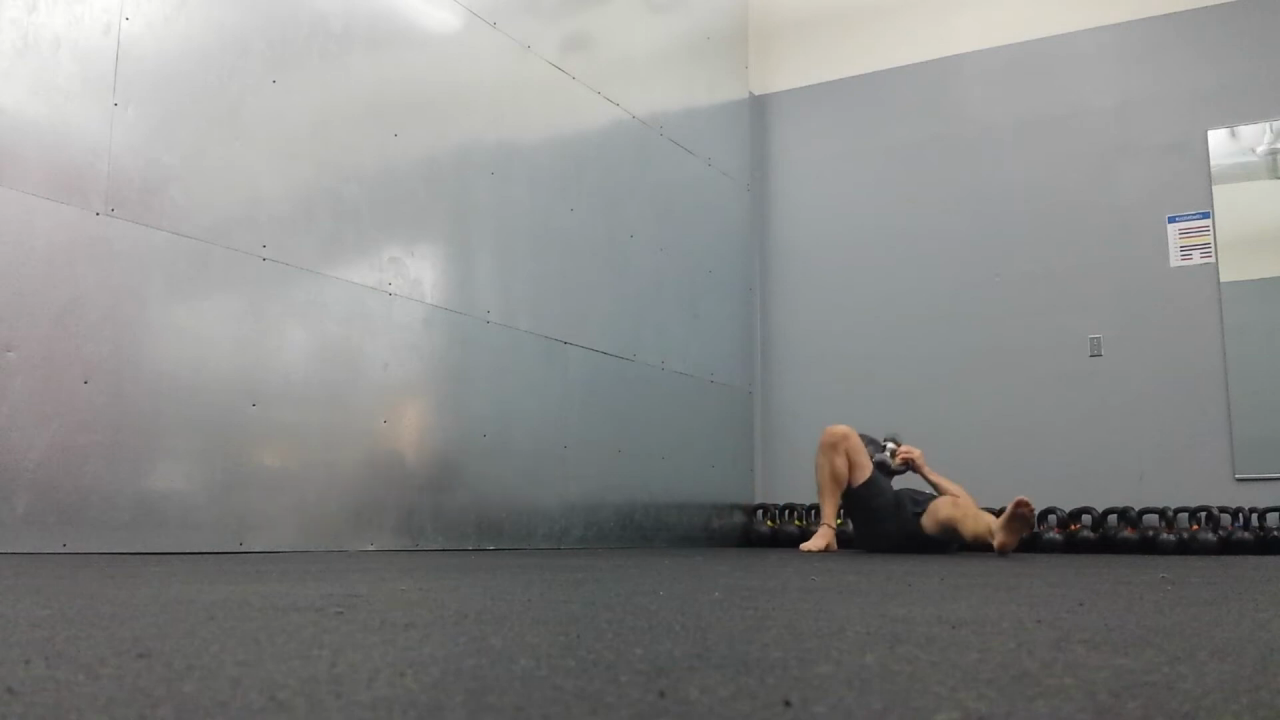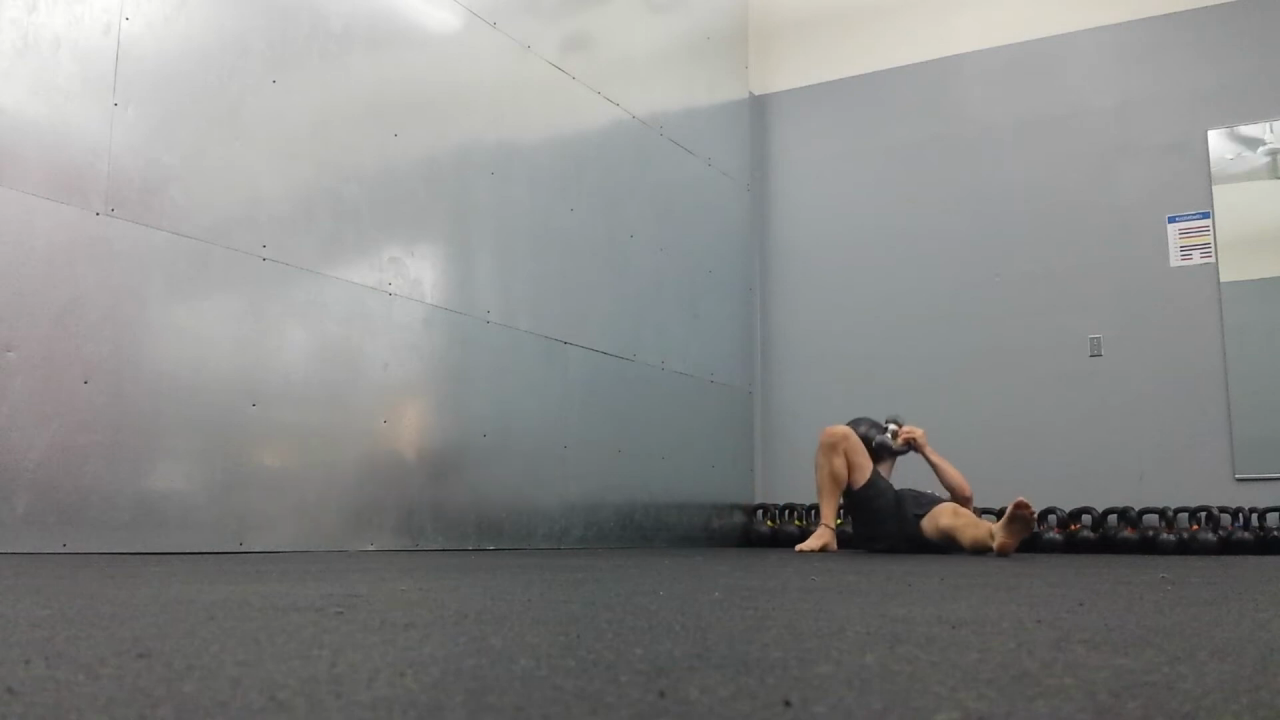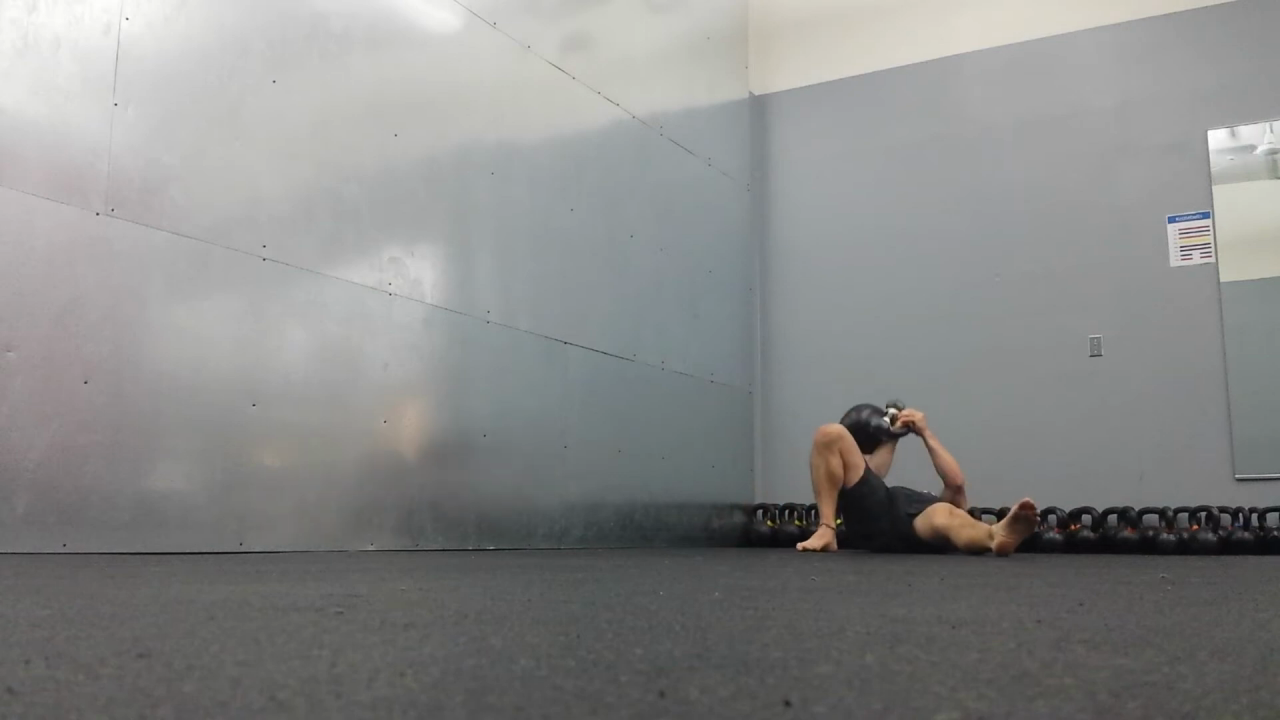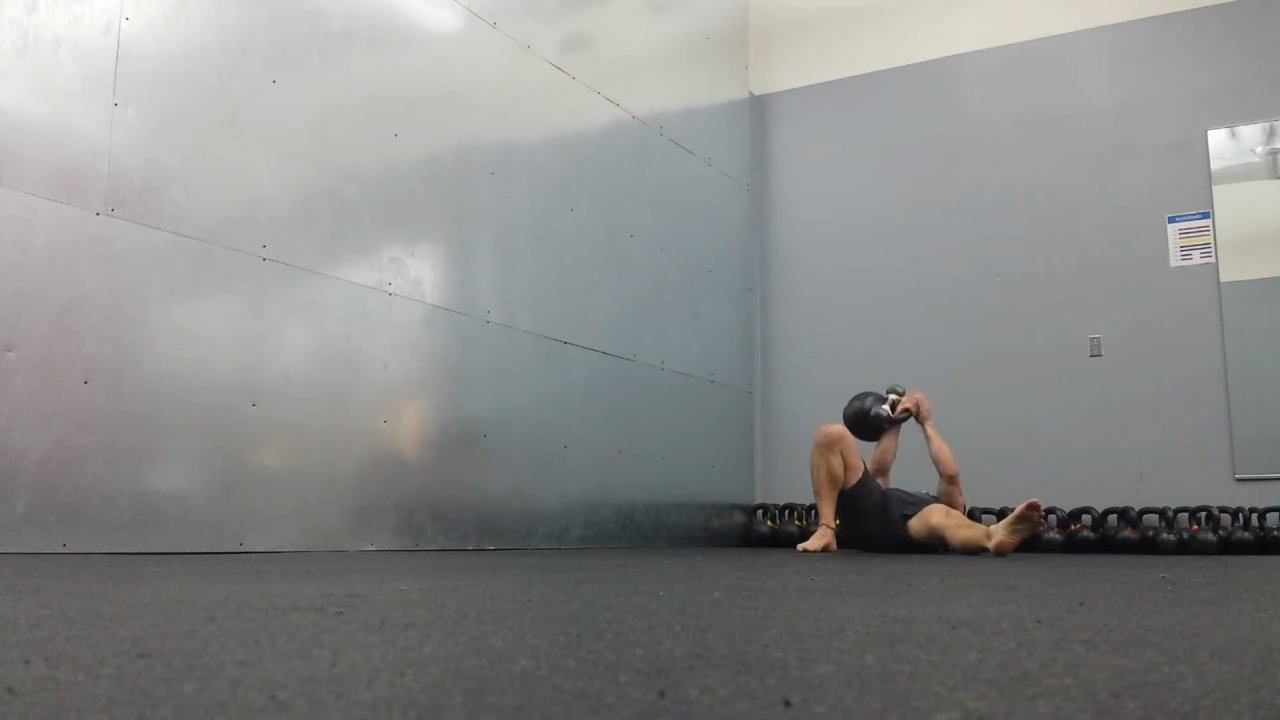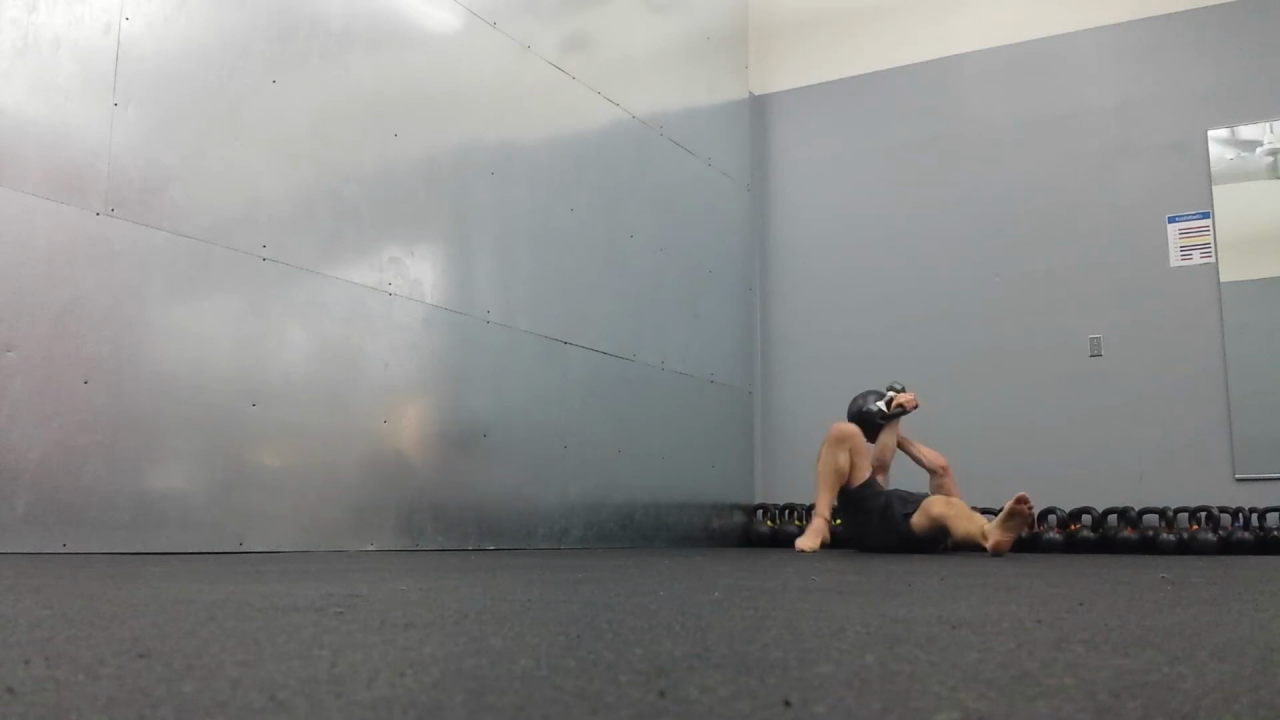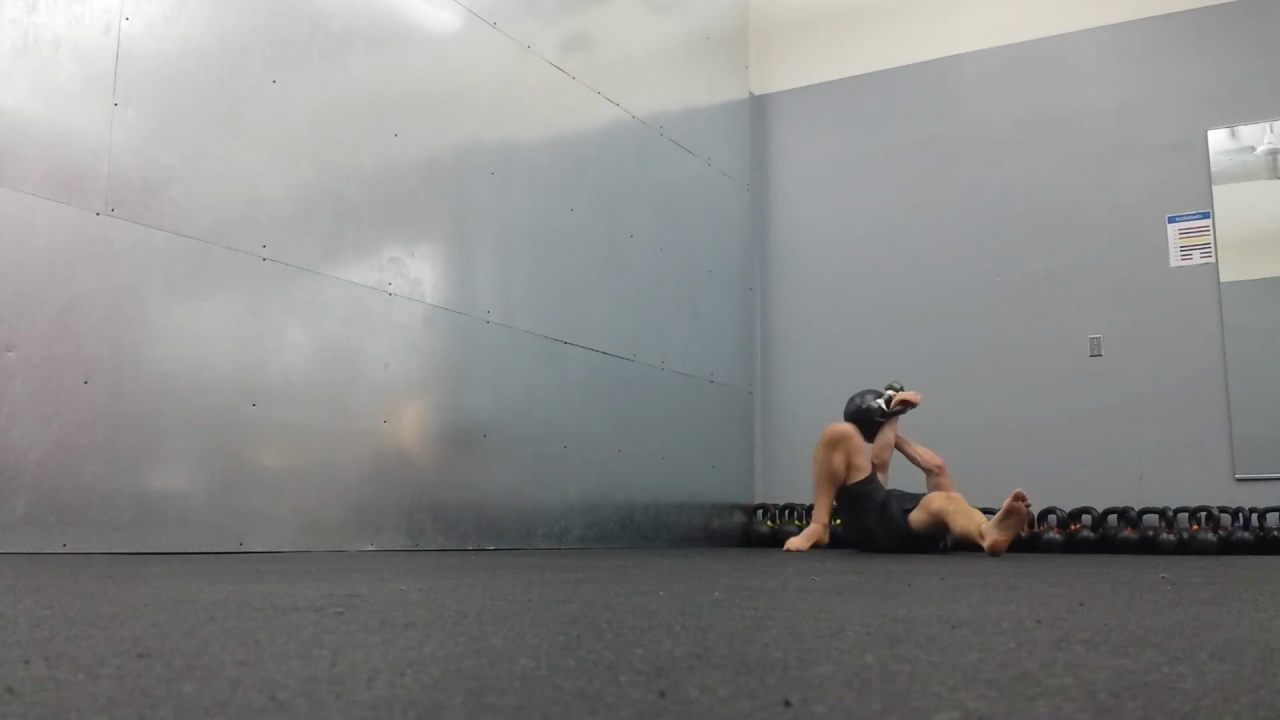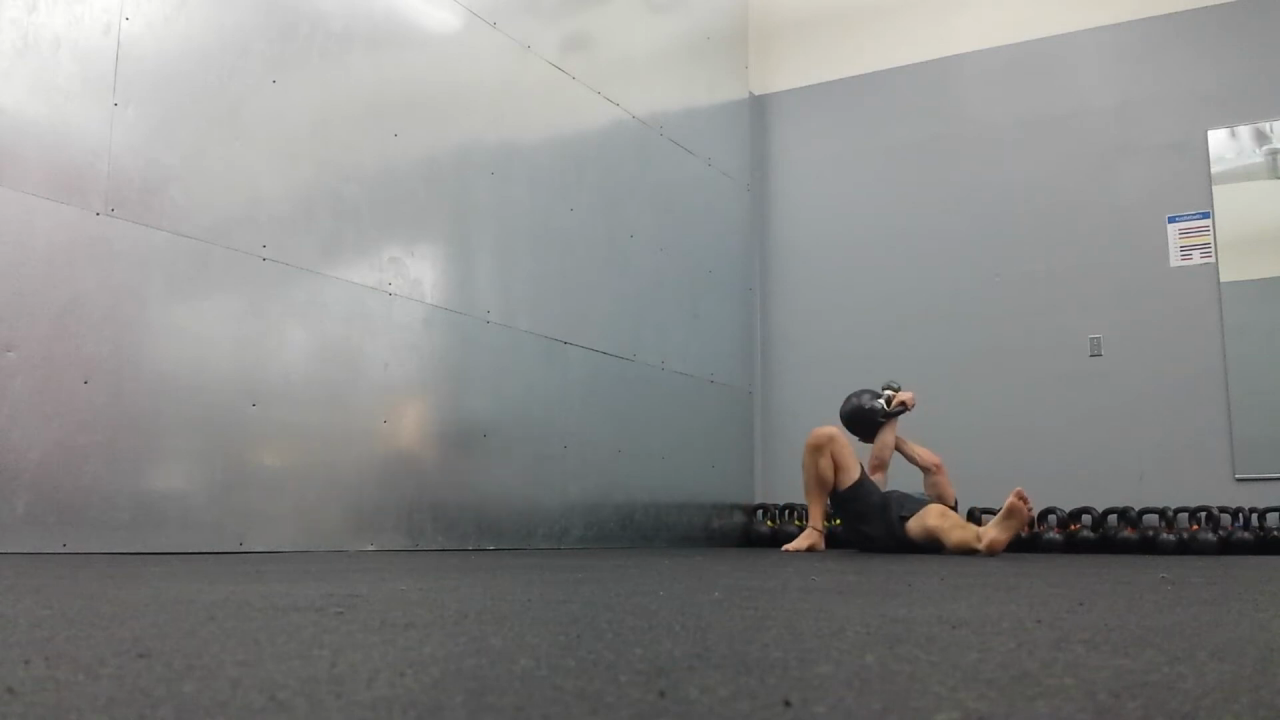
dt=0.2s
person 1, frame 1
left shoulder: (942, 512)
left elbow: (967, 504)
left wrist: (923, 470)
left hip: (924, 531)
right hip: (882, 521)
right knee: (837, 435)
left ankle: (998, 532)
right ankle: (827, 532)
person 1, frame 2
left shoulder: (947, 512)
left elbow: (964, 495)
right elbow: (872, 488)
left wrist: (925, 450)
right wrist: (891, 449)
left hip: (922, 532)
right hip: (882, 522)
left knee: (951, 516)
right knee: (837, 435)
left ankle: (998, 535)
right ankle: (826, 532)
person 1, frame 3
left shoulder: (948, 510)
left elbow: (956, 483)
right elbow: (872, 480)
left wrist: (925, 434)
right wrist: (892, 434)
left hip: (916, 534)
right hip: (875, 518)
left knee: (944, 517)
right knee: (831, 434)
left ankle: (997, 536)
right ankle: (826, 531)
person 1, frame 4
left shoulder: (945, 508)
left elbow: (950, 475)
right elbow: (879, 470)
left wrist: (926, 423)
left hip: (910, 534)
right hip: (870, 521)
left knee: (940, 517)
right knee: (832, 435)
left ankle: (995, 536)
right ankle: (826, 532)
person 1, frame 5
left shoulder: (933, 510)
left elbow: (940, 469)
right elbow: (877, 466)
left wrist: (900, 439)
right wrist: (893, 418)
left hip: (913, 535)
right hip: (870, 522)
left knee: (944, 505)
right knee: (844, 432)
left ankle: (991, 534)
right ankle: (819, 525)
person 1, frame 6
left shoulder: (935, 505)
left elbow: (936, 468)
right elbow: (878, 464)
left wrist: (895, 438)
right wrist: (892, 416)
left hip: (910, 532)
right hip: (871, 519)
left knee: (942, 501)
right knee: (839, 433)
left ankle: (990, 534)
right ankle: (818, 527)
person 1, frame 7
left shoulder: (941, 509)
left elbow: (933, 466)
right elbow: (877, 466)
left wrist: (894, 439)
right wrist: (891, 417)
left hip: (910, 530)
right hip: (870, 521)
left knee: (937, 518)
right knee: (824, 437)
left ankle: (987, 536)
right ankle: (815, 532)
